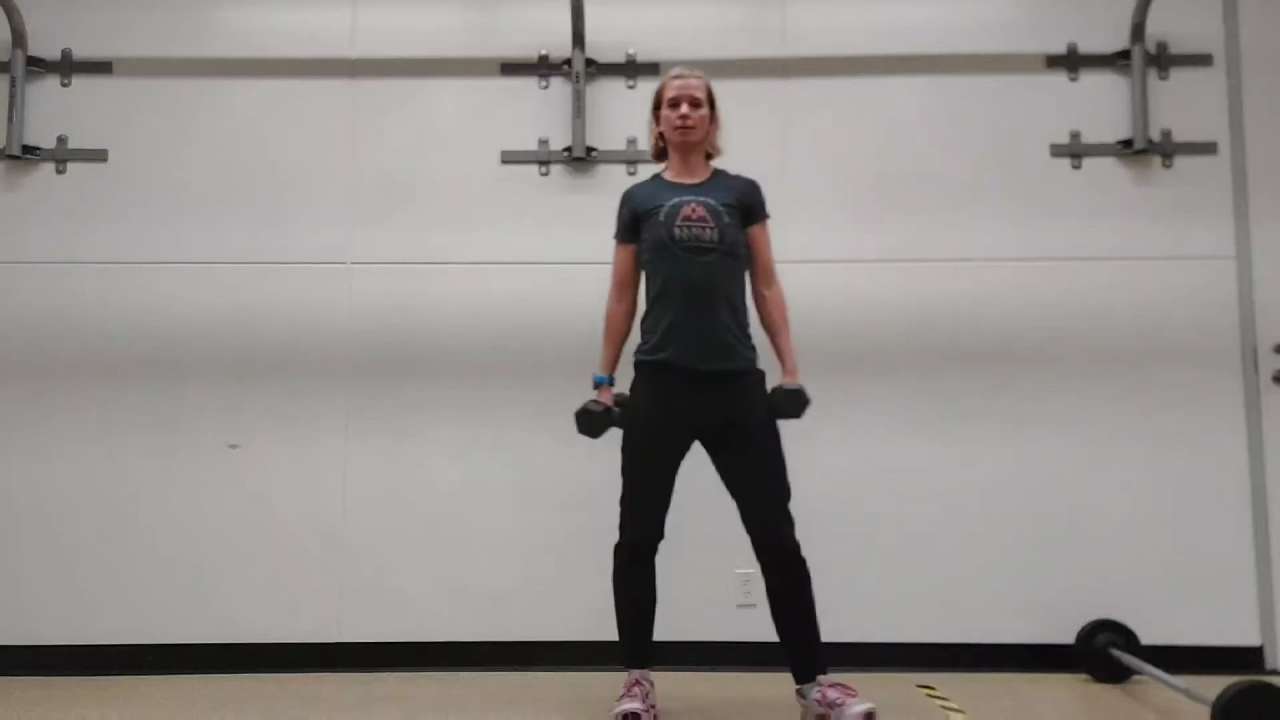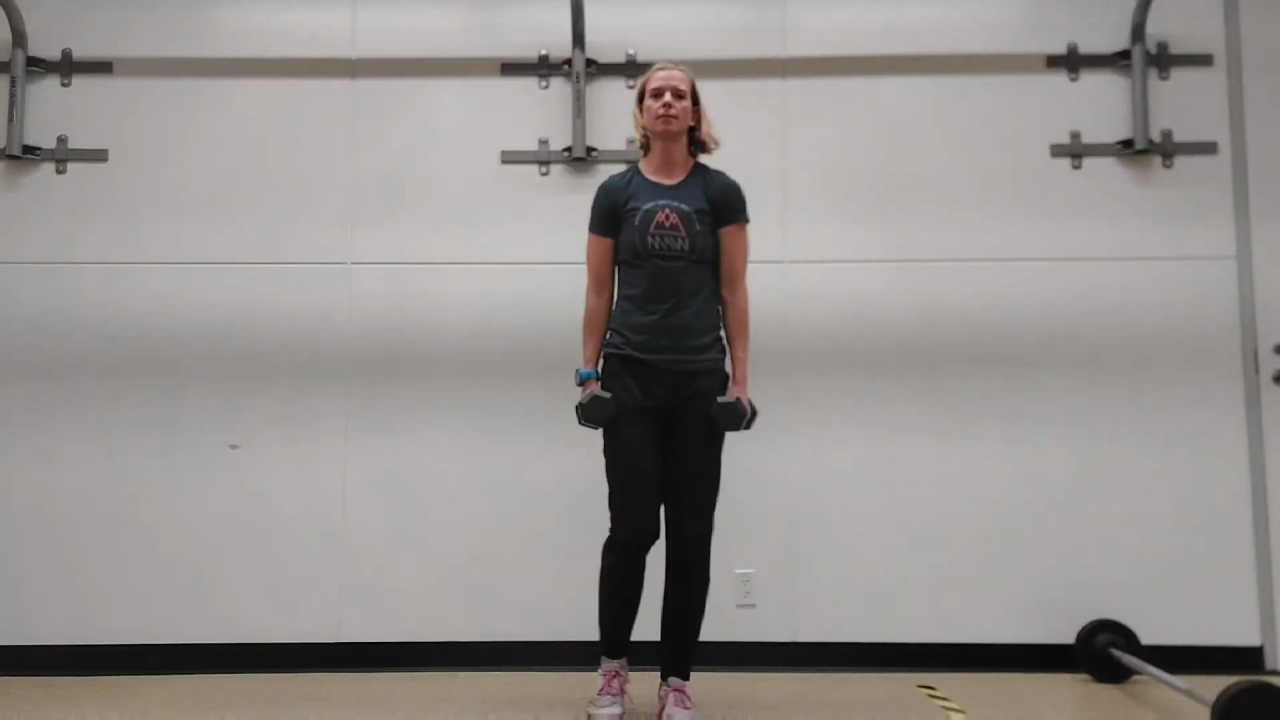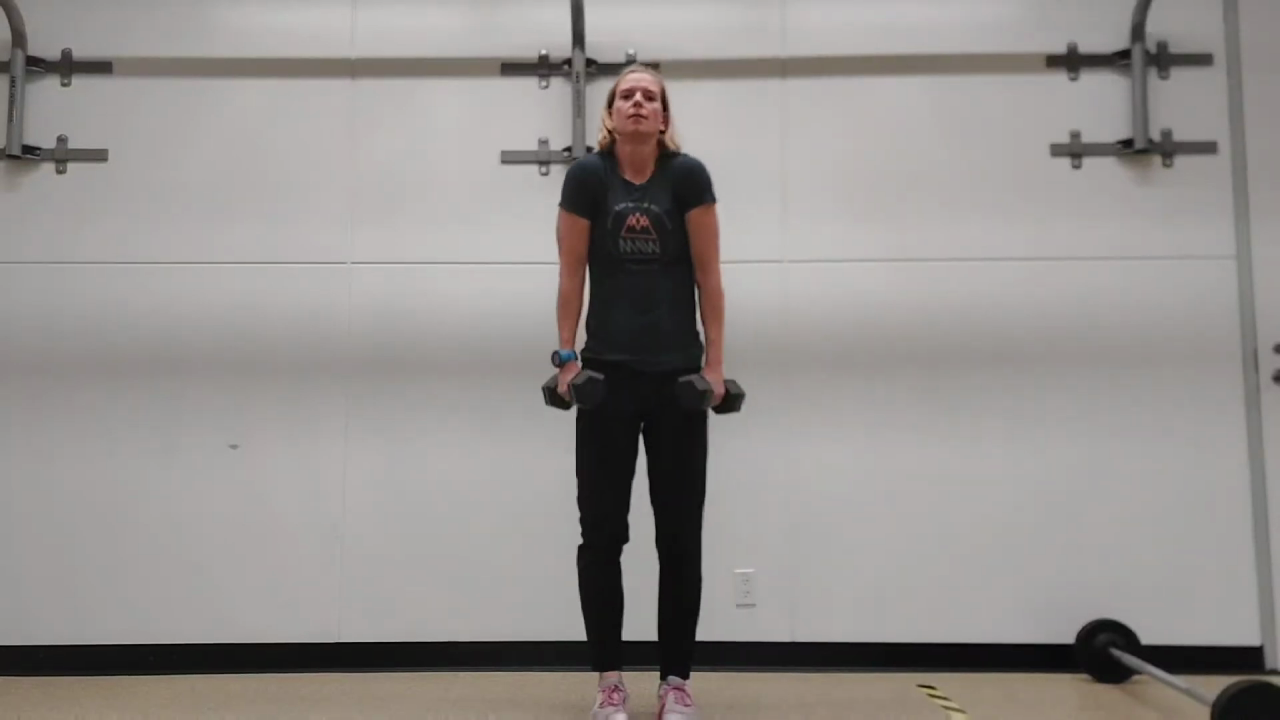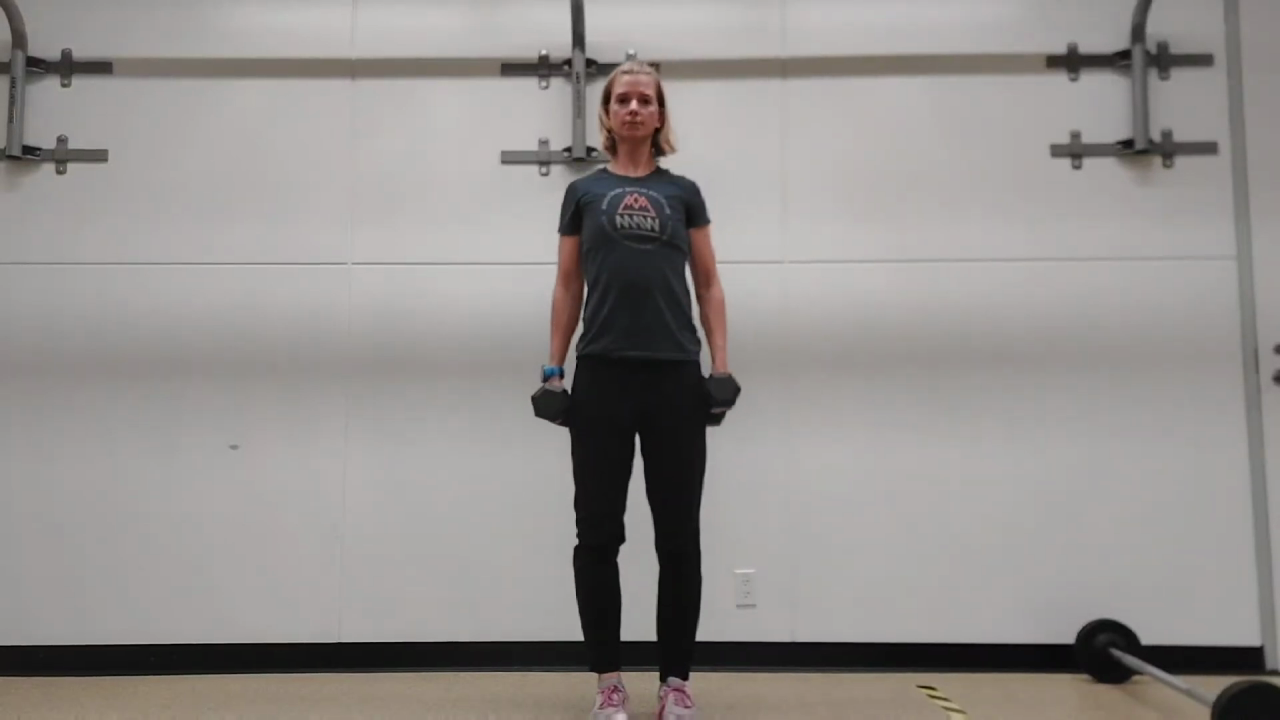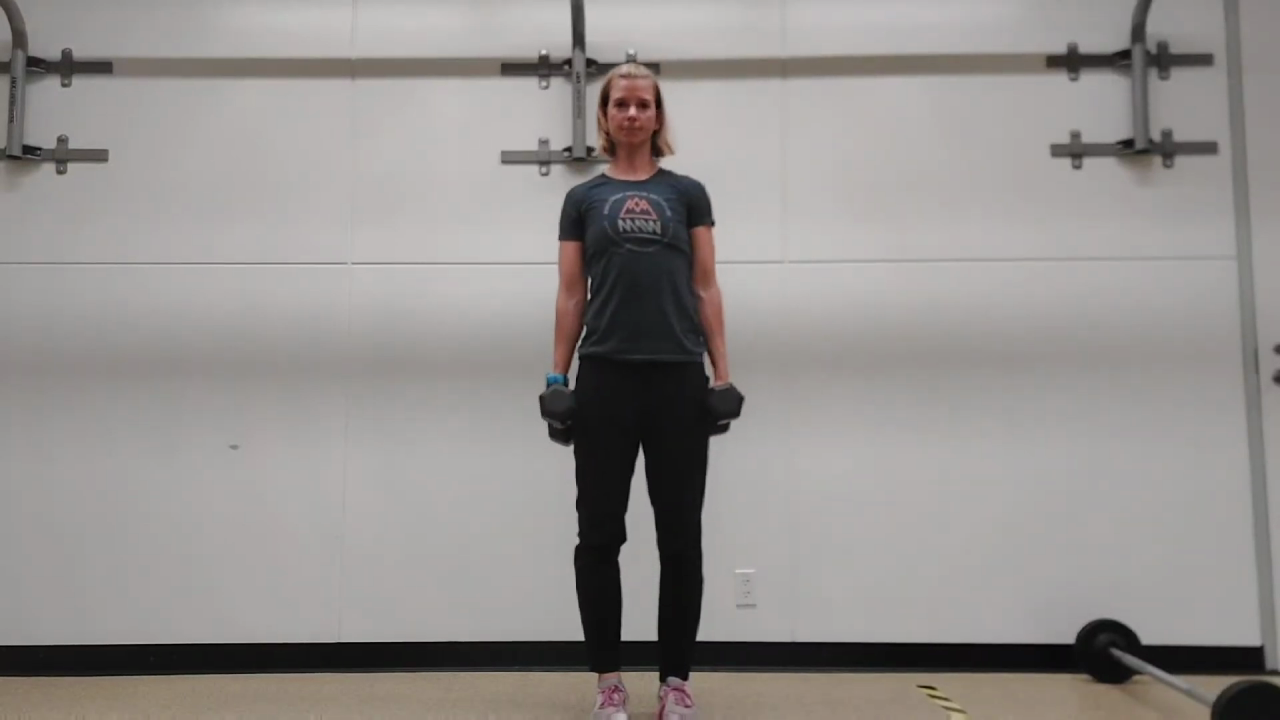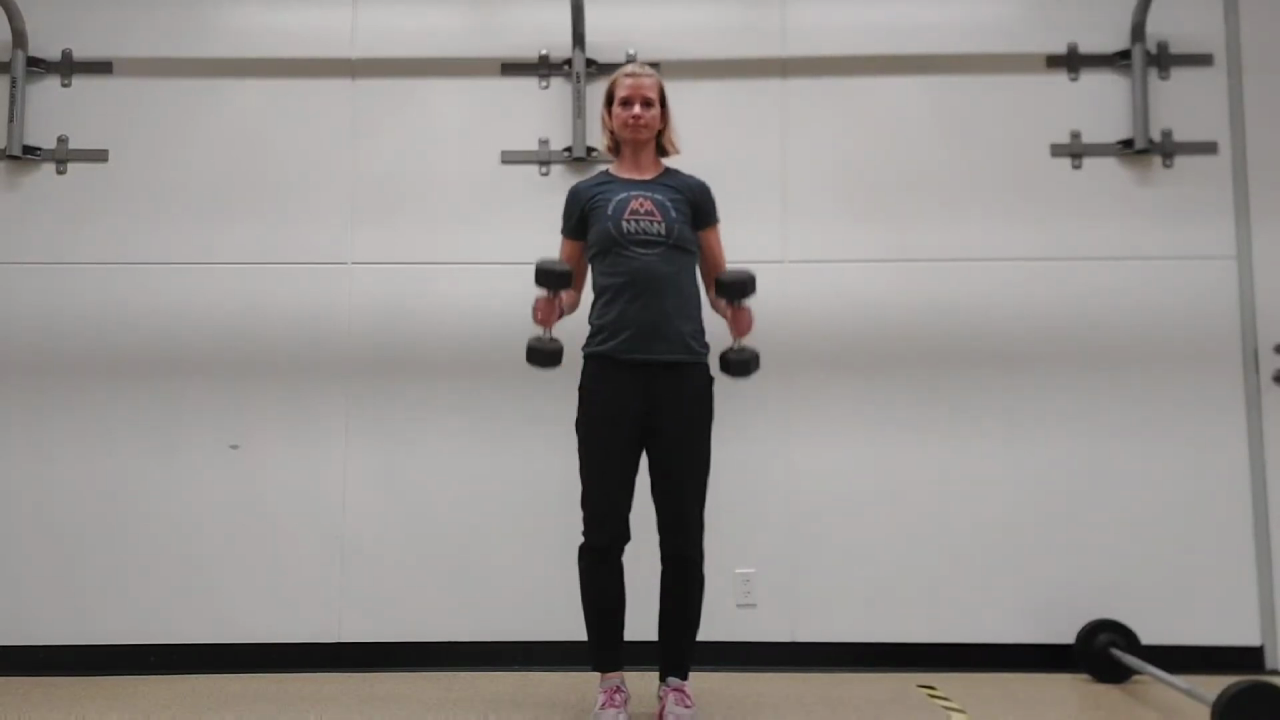
dt=0.7s
person 1, frame 1
left shoulder: (741, 192)
right shoulder: (638, 199)
left elbow: (765, 286)
right elbow: (621, 295)
left wrist: (787, 367)
right wrist: (605, 376)
left hip: (733, 383)
right hip: (660, 382)
left knee: (774, 532)
right knee: (638, 535)
person 1, frame 2
left shoulder: (721, 191)
right shoulder: (615, 192)
left elbow: (734, 291)
right elbow: (599, 290)
left wrist: (740, 376)
right wrist: (589, 373)
left hip: (698, 380)
right hip: (630, 375)
left knee: (690, 534)
right knee: (632, 527)
person 1, frame 3
left shoulder: (687, 175)
right shoulder: (586, 176)
left elbow: (708, 275)
right elbow: (571, 275)
left wrist: (714, 361)
right wrist: (567, 353)
left hip: (675, 378)
right hip: (609, 376)
left knee: (680, 533)
right knee: (602, 531)
person 1, frame 4
left shoulder: (683, 191)
right shoulder: (584, 191)
left elbow: (709, 284)
right elbow: (568, 288)
left wrist: (721, 364)
right wrist: (552, 368)
left hip: (675, 375)
right hip: (602, 375)
left knee: (679, 533)
right knee: (598, 531)
person 1, frame 5
left shoulder: (687, 192)
right shoulder: (583, 198)
left elbow: (705, 288)
right elbow: (570, 295)
left wrist: (722, 372)
right wrist: (556, 376)
left hip: (676, 376)
right hip: (605, 376)
left knee: (680, 535)
right knee: (600, 533)
person 1, frame 6
left shoulder: (692, 192)
right shoulder: (587, 194)
left elbow: (715, 277)
right elbow: (571, 282)
left wrist: (733, 310)
right wrist: (552, 306)
left hip: (682, 374)
right hip: (610, 374)
left knee: (683, 535)
right knee: (604, 532)
